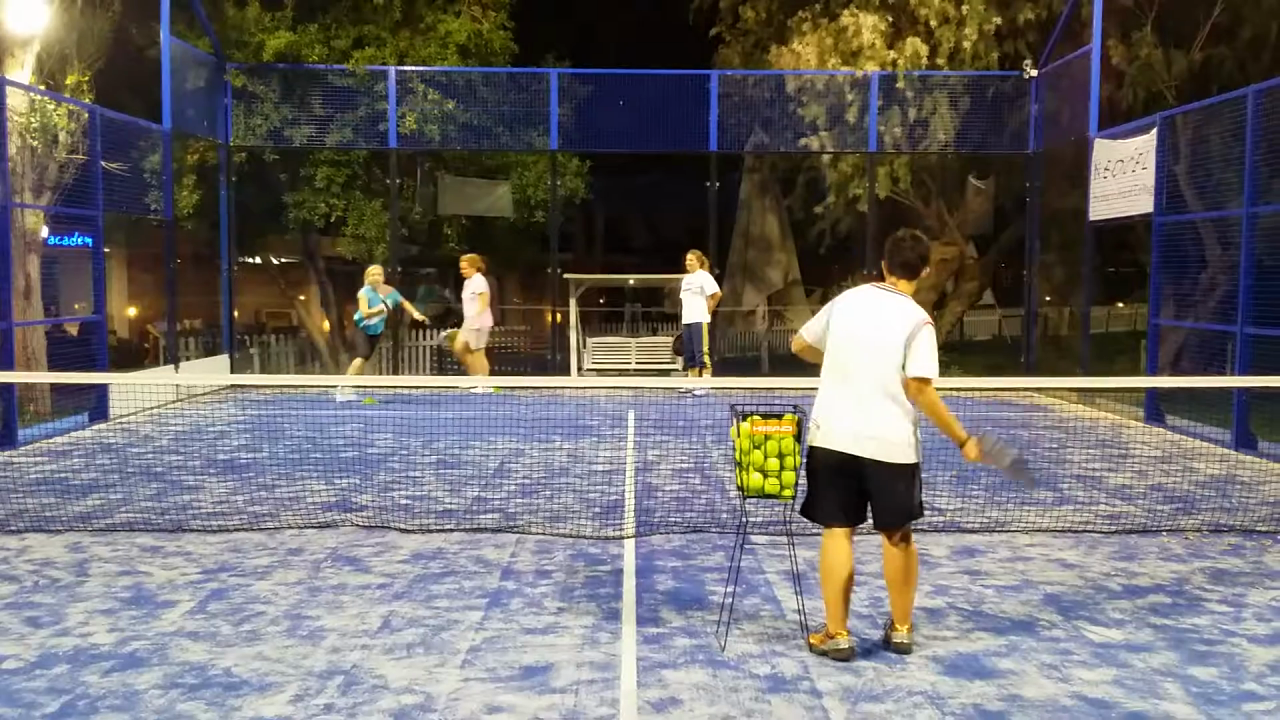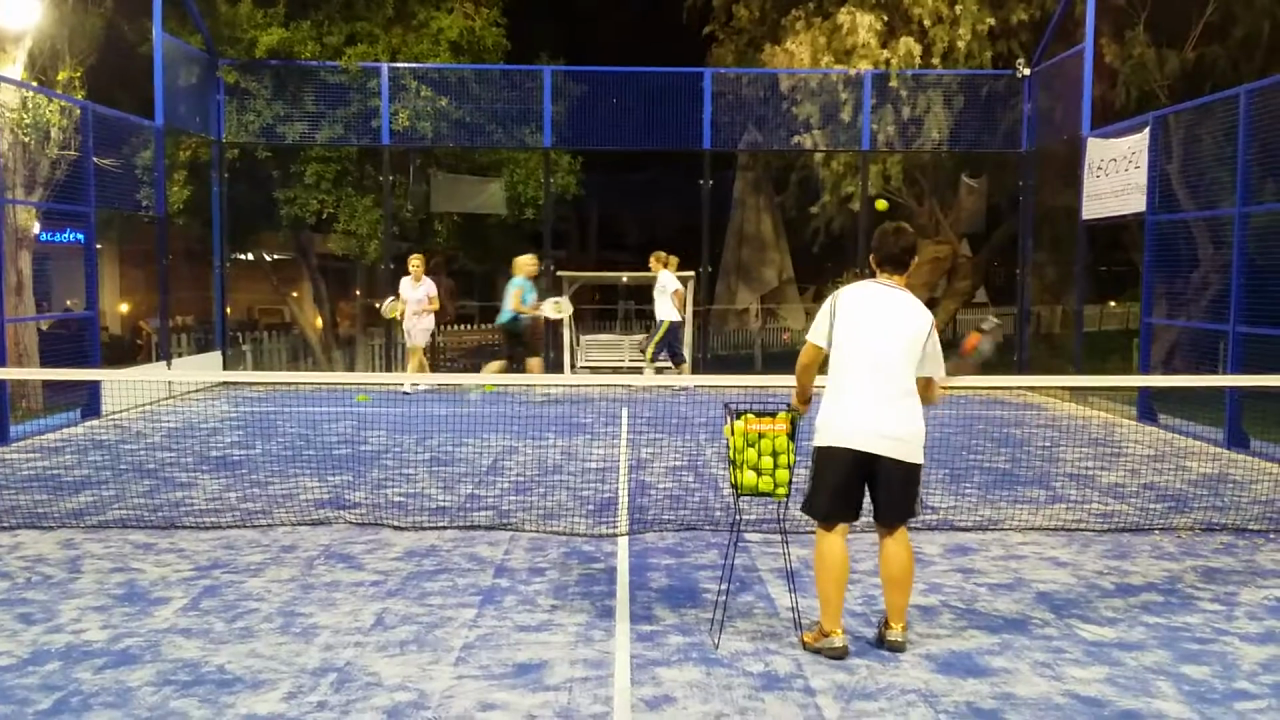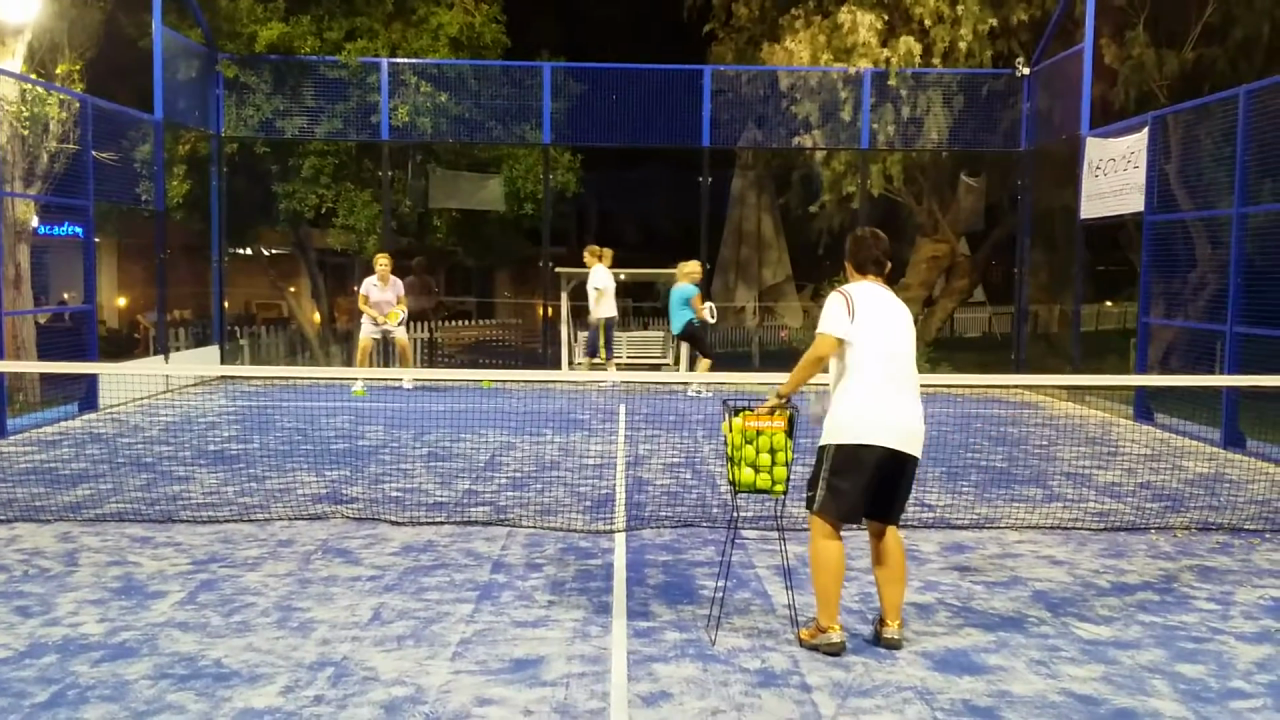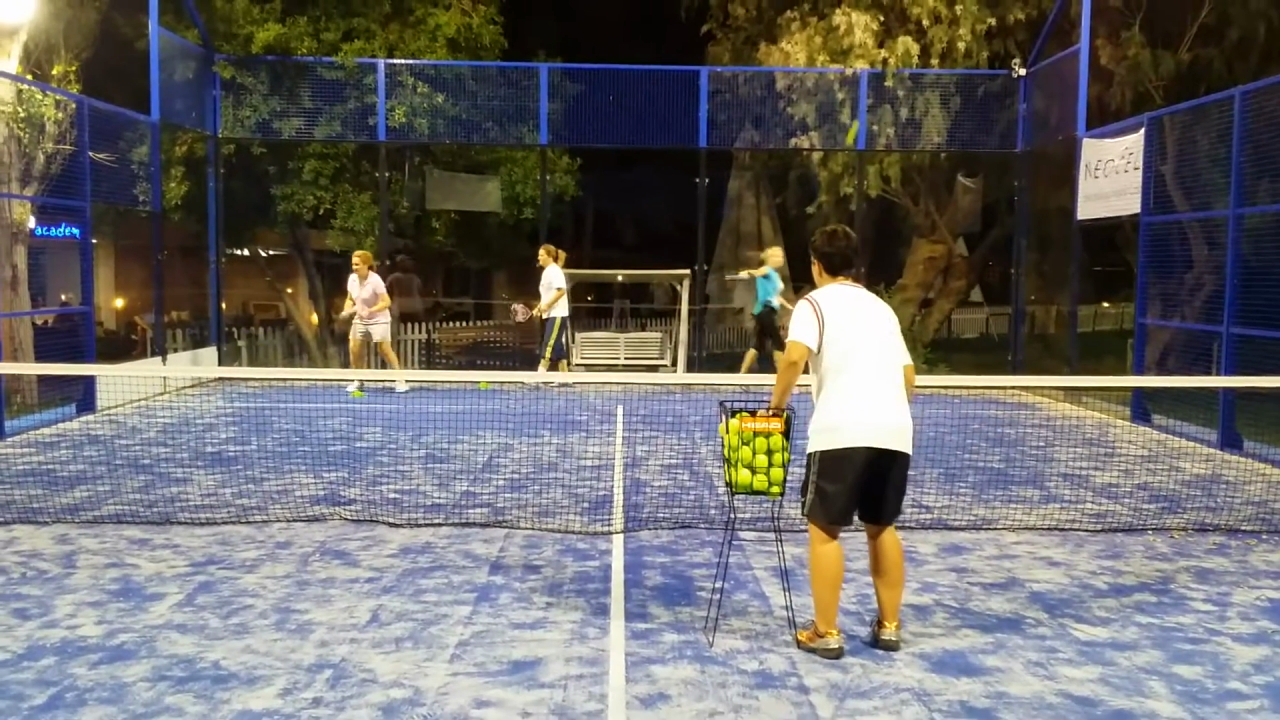
dt=0.7s
person 1, frame 1
left shoulder: (846, 299)
right shoulder: (916, 320)
left elbow: (800, 345)
right elbow: (920, 389)
right wrist: (960, 437)
left hip: (832, 436)
right hip: (890, 444)
left knee: (836, 533)
right knee: (898, 535)
left ankle: (836, 634)
right ankle: (901, 629)
person 1, frame 2
left shoulder: (843, 297)
right shoulder: (921, 315)
left elbow: (809, 358)
right elbow: (927, 389)
left wrist: (801, 394)
right wrist: (933, 392)
left hip: (841, 431)
right hip: (899, 438)
left knee: (831, 528)
right knee: (892, 530)
left ankle: (830, 632)
right ankle: (894, 627)
person 1, frame 3
left shoulder: (845, 297)
right shoulder: (901, 310)
left elbow: (823, 350)
left wrist: (783, 394)
left hip: (856, 429)
right hip: (906, 433)
left knee: (826, 524)
right knee: (884, 526)
left ankle: (828, 629)
right ankle: (891, 624)
person 1, frame 4
left shoulder: (815, 303)
right shoulder: (880, 307)
left elbow: (794, 358)
right elbow: (907, 374)
left wrist: (776, 406)
left hip: (843, 432)
right hip: (894, 432)
left knee: (824, 529)
right knee: (882, 528)
left ankle: (825, 633)
right ankle: (889, 626)
